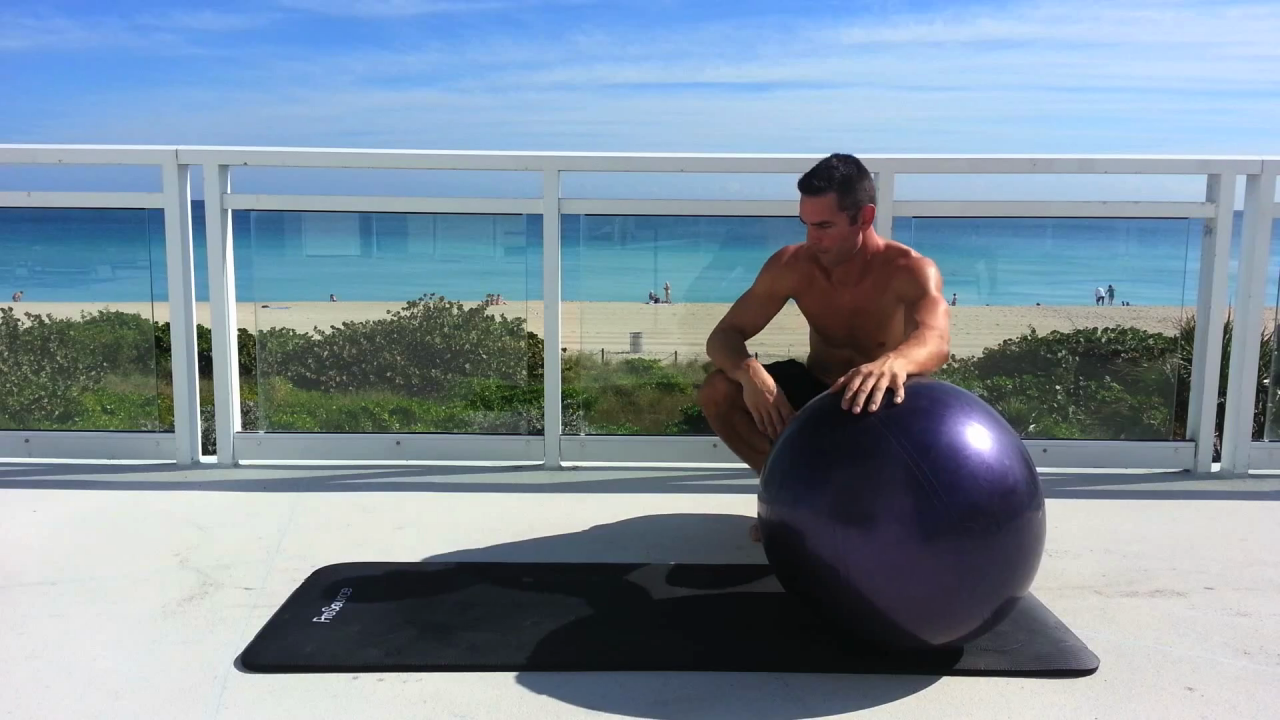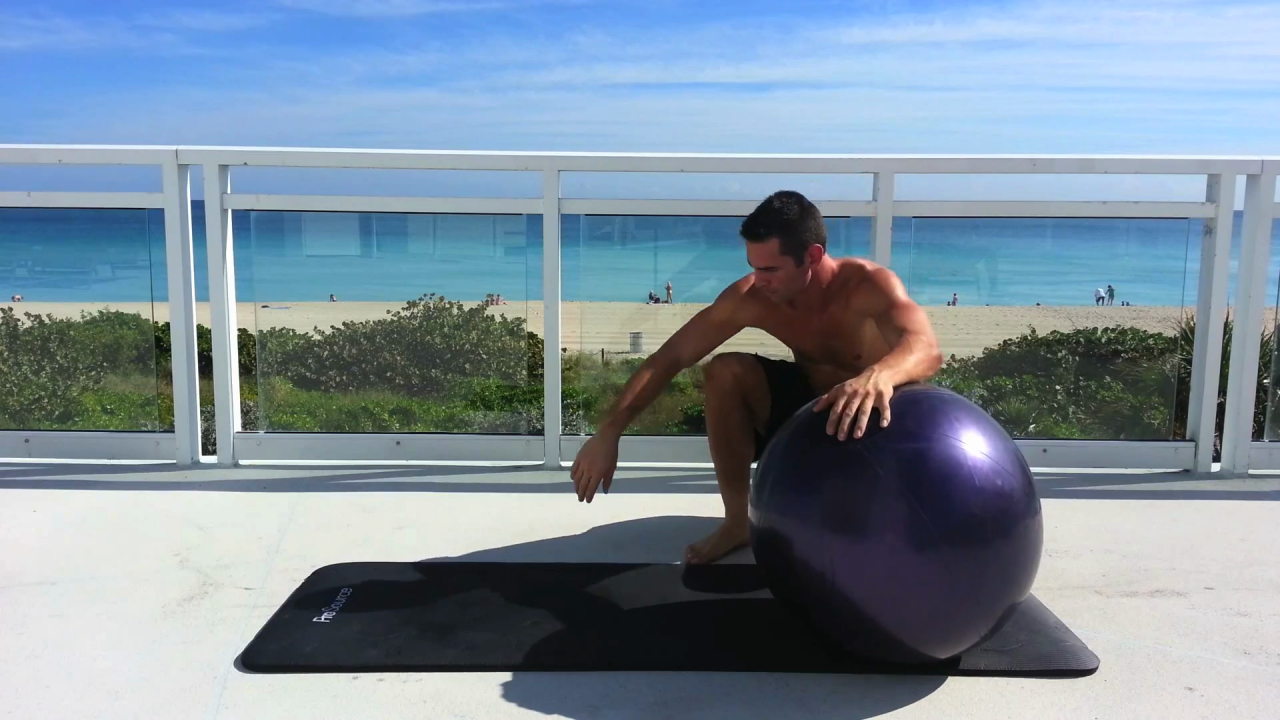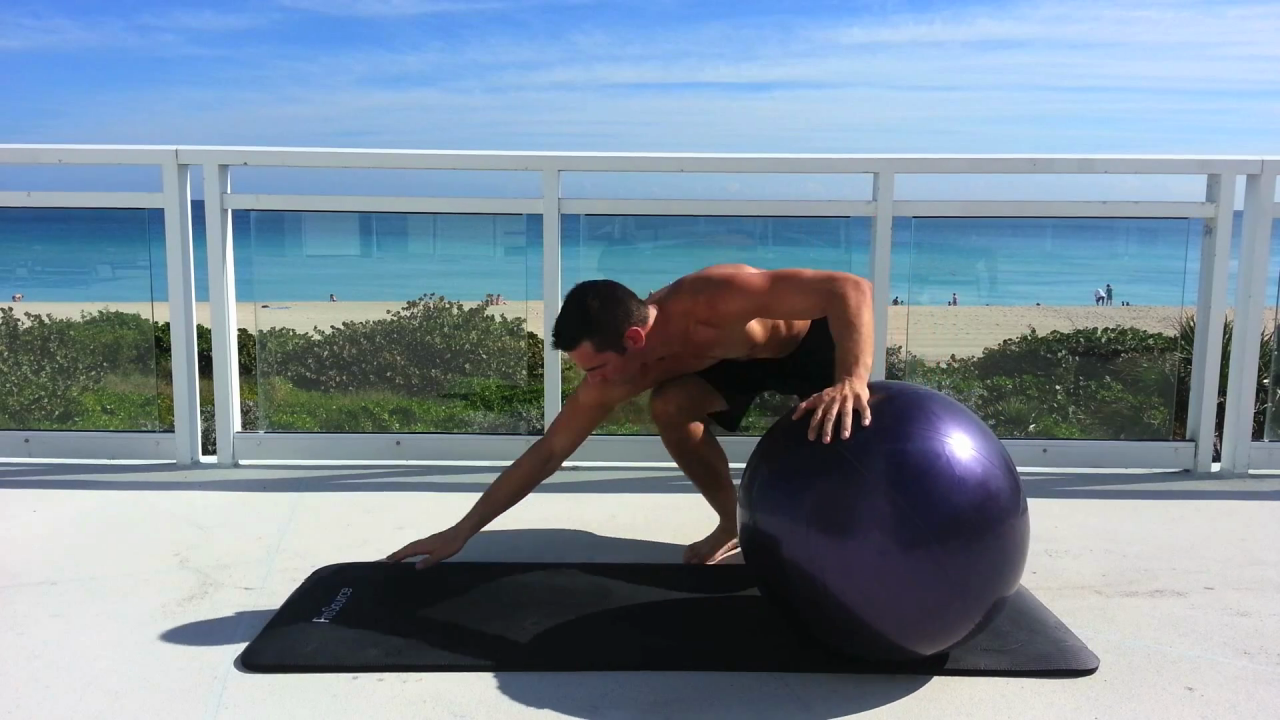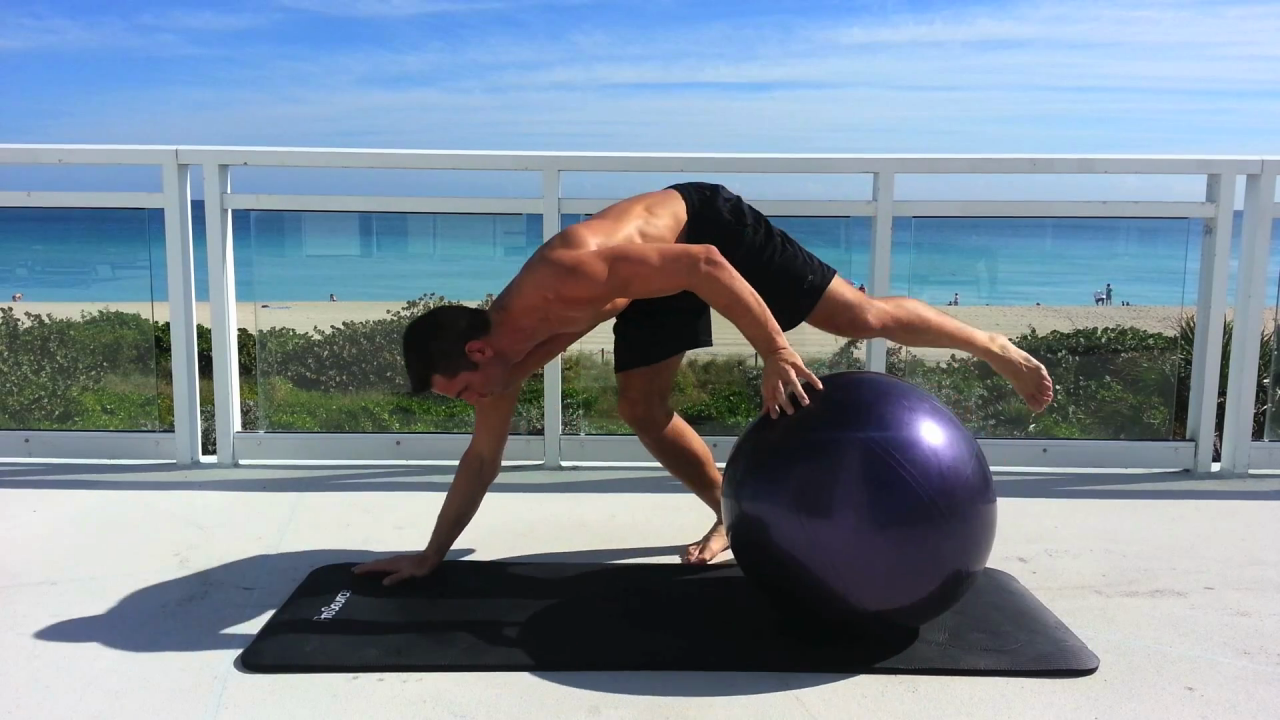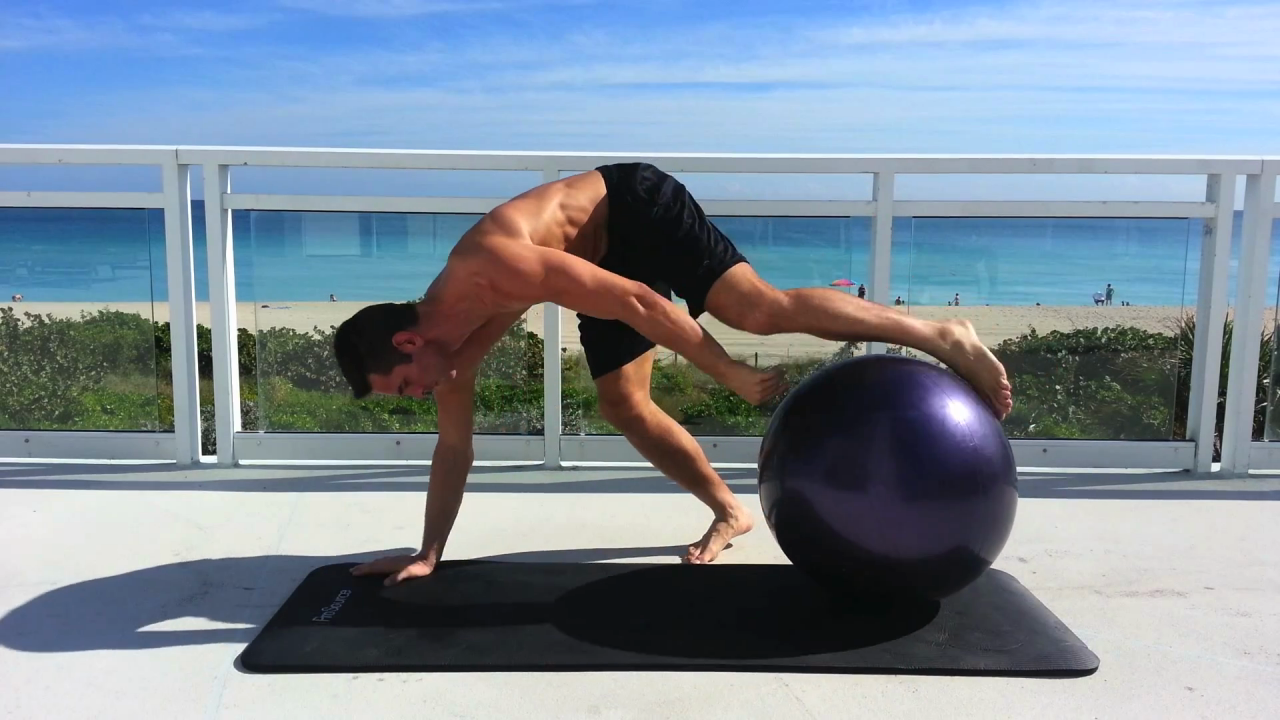
dt=0.5s
person 1, frame 1
left shoulder: (911, 271)
right shoulder: (790, 265)
left elbow: (934, 344)
right elbow: (723, 336)
left wrist: (892, 363)
right wrist: (751, 373)
left hip: (875, 407)
right hip: (812, 393)
right knee: (717, 391)
person 1, frame 2
left shoulder: (868, 284)
right shoulder: (749, 298)
left elbow: (925, 350)
right elbow: (670, 357)
left wrist: (877, 377)
right wrist: (609, 432)
left hip: (874, 418)
right hip: (805, 403)
right knee: (728, 370)
right ankle: (737, 521)
person 1, frame 3
left shoulder: (713, 299)
right shoulder: (615, 368)
left elbow: (850, 289)
right elbow: (546, 452)
left wrist: (851, 382)
right wrist: (461, 531)
left hip: (806, 336)
right hip: (732, 359)
right knee: (671, 405)
right ankle: (732, 523)
person 1, frame 4
left shoulder: (561, 281)
right shoulder: (508, 350)
left elbow: (705, 265)
right elbow: (482, 458)
left wrist: (776, 353)
right wrist: (431, 553)
left hip: (702, 223)
right hip: (651, 269)
left knee: (858, 317)
right knee: (639, 406)
left ankle: (998, 350)
right ankle: (732, 515)
person 1, frame 5
left shoulder: (491, 270)
right shoulder: (448, 337)
left elbow: (640, 304)
right elbow: (453, 447)
left wrist: (732, 373)
right wrist: (428, 553)
left hip: (635, 204)
right hip: (604, 253)
left knee: (760, 309)
right knee: (622, 405)
left ankle: (942, 338)
right ankle: (729, 511)
